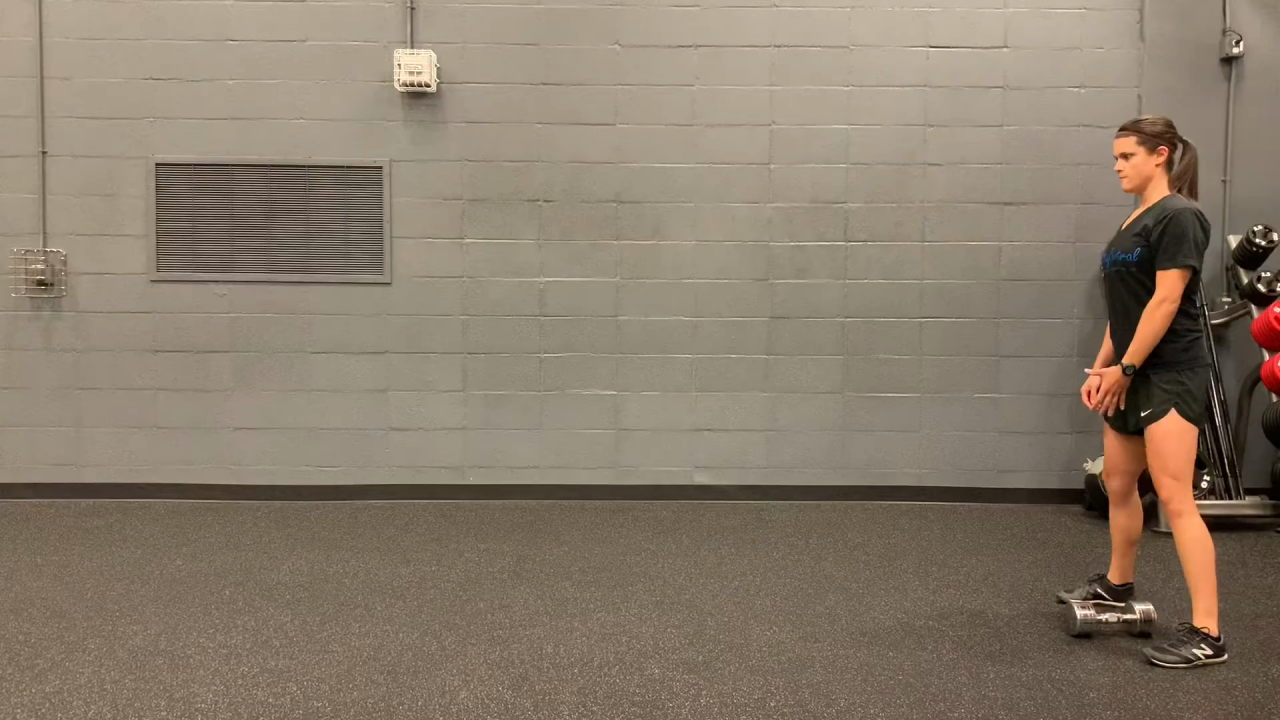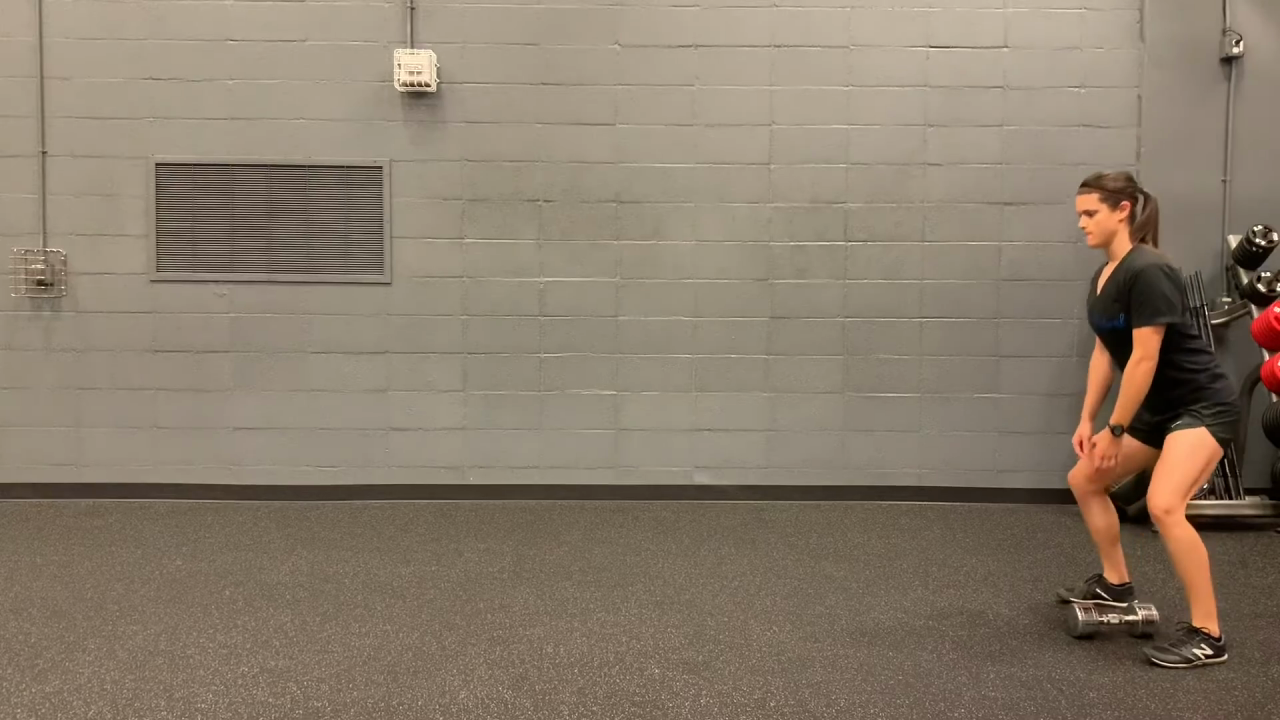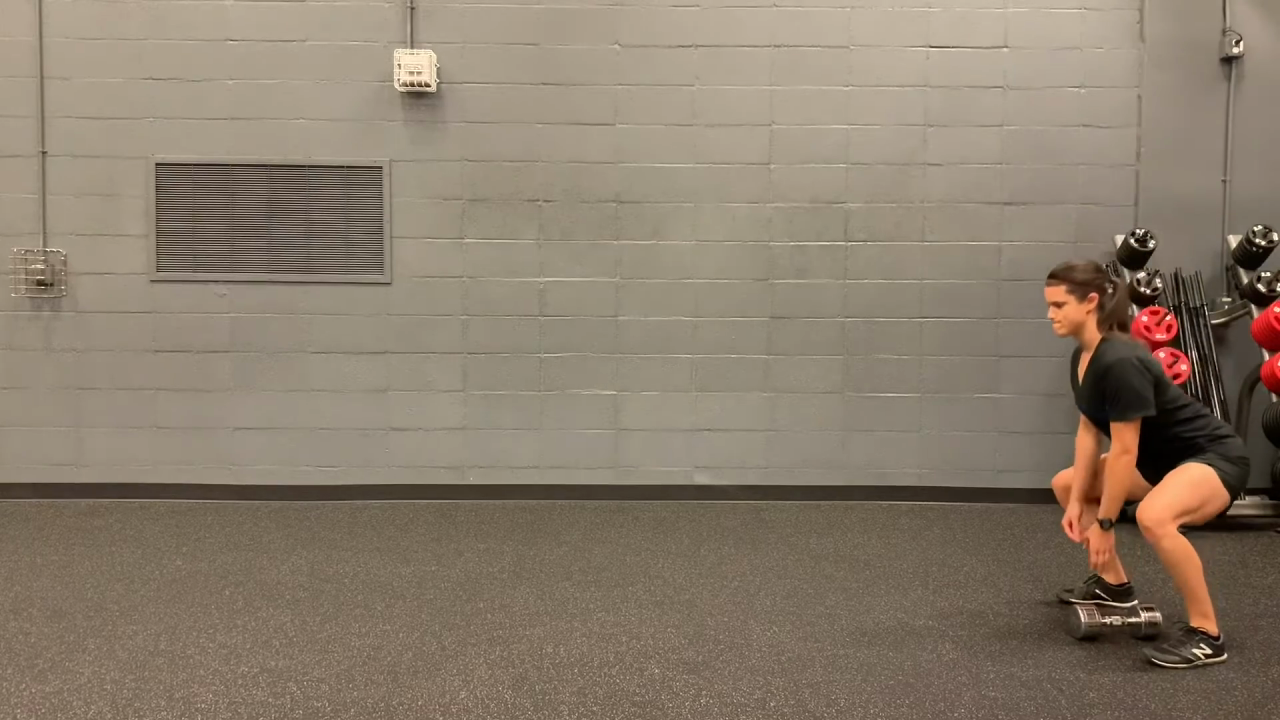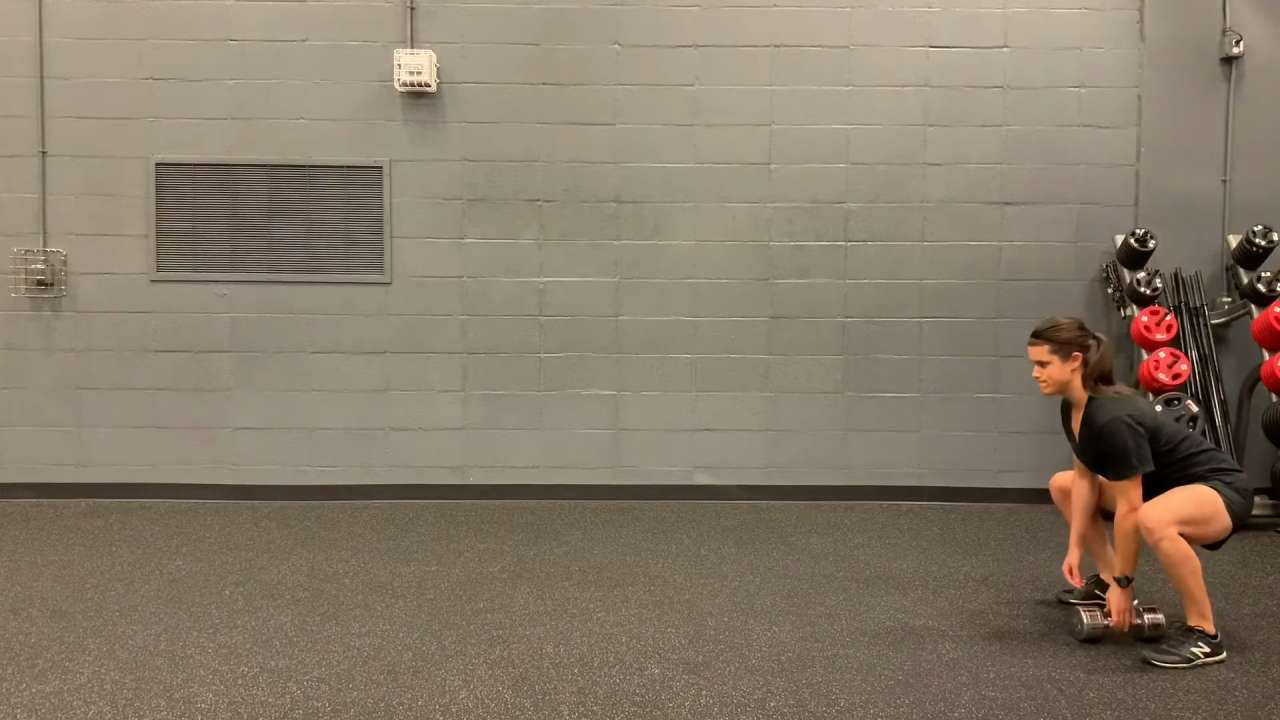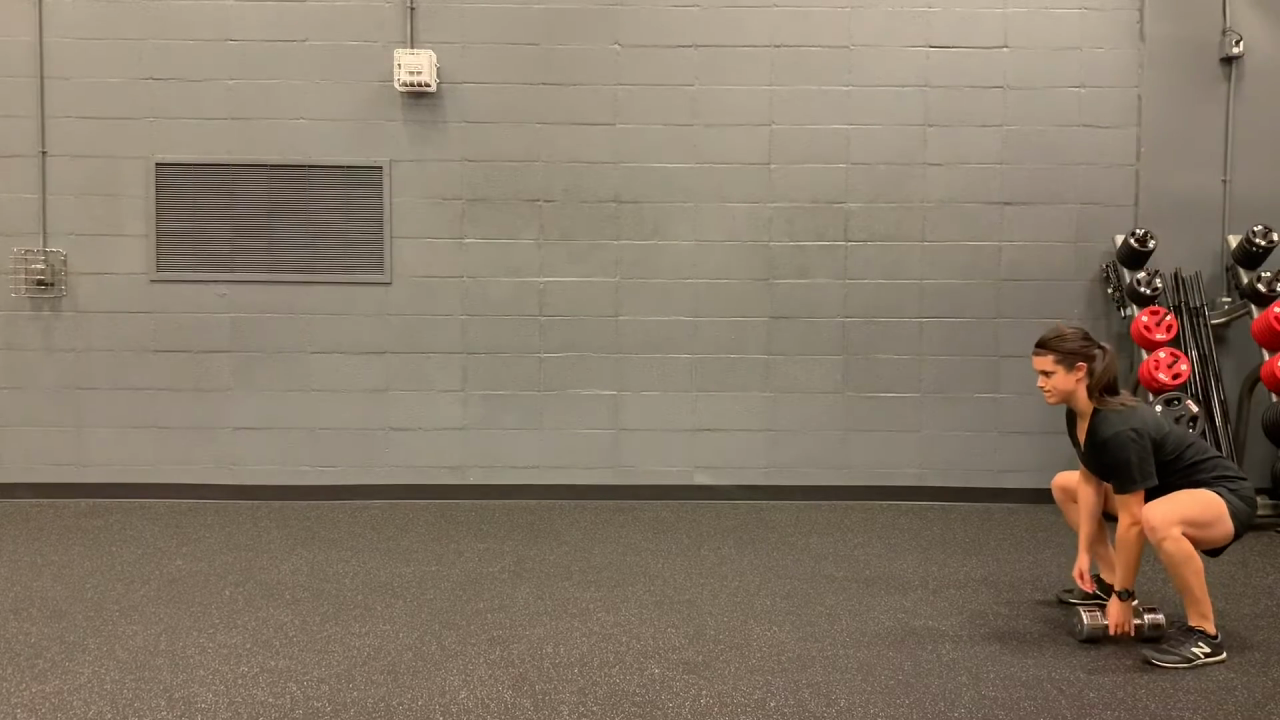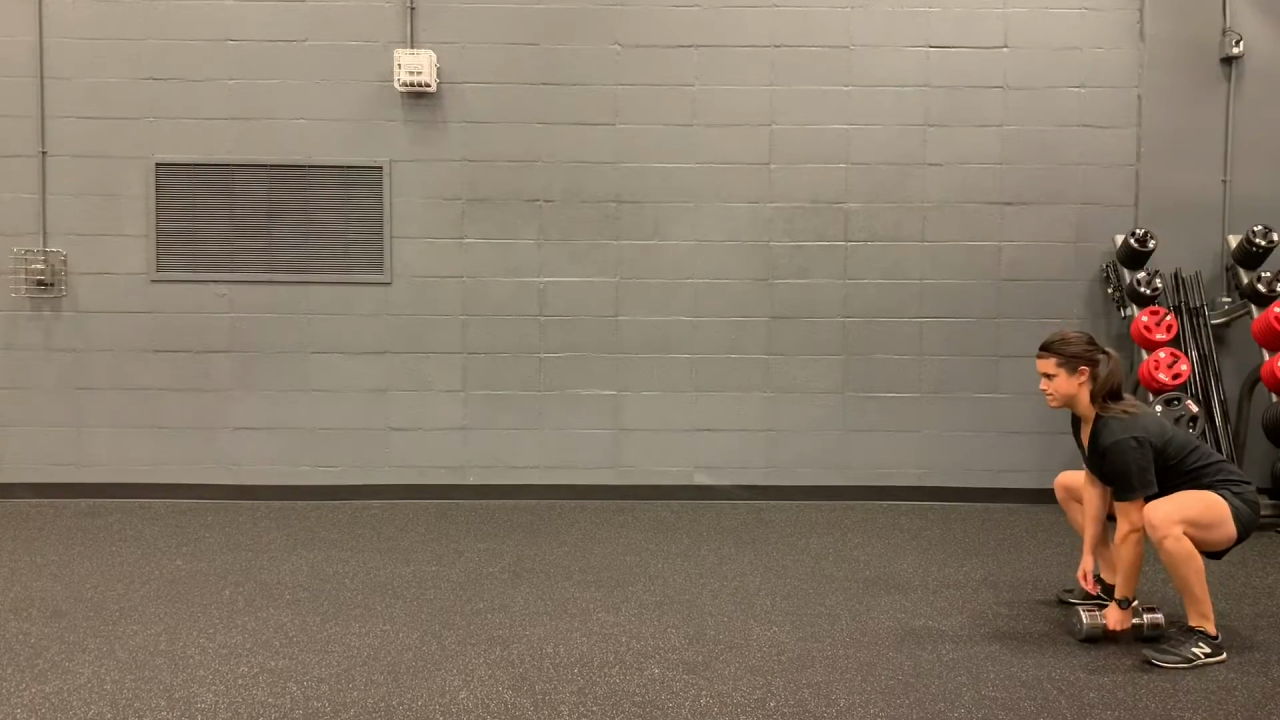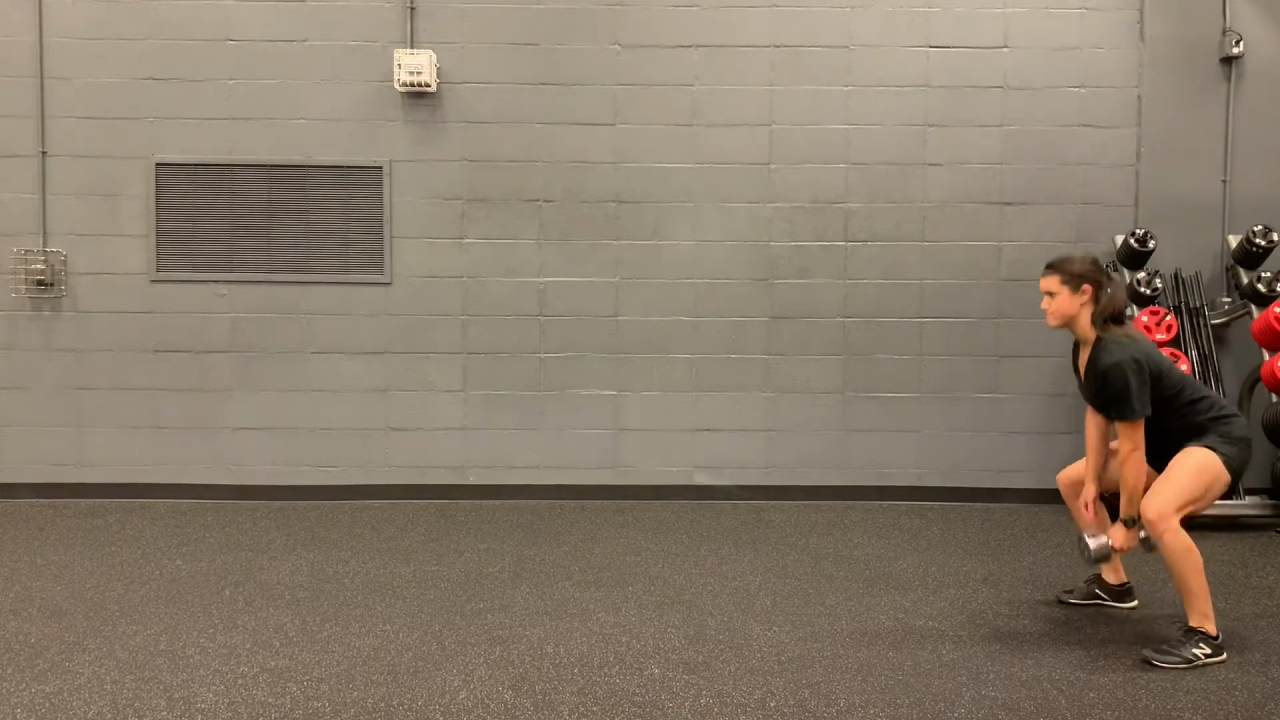
dt=0.5s
person 1, frame 1
left shoulder: (1179, 217)
right shoulder: (1135, 219)
left elbow: (1166, 302)
left wrist: (1123, 369)
right wrist: (1100, 366)
left hip: (1170, 378)
right hip: (1134, 376)
left knee: (1174, 498)
right knee: (1117, 485)
left ankle: (1207, 634)
right ankle: (1117, 586)
person 1, frame 2
left shoulder: (1148, 271)
right shoulder: (1103, 276)
left elbow: (1145, 359)
right elbow: (1104, 351)
left wrist: (1115, 433)
right wrist: (1087, 420)
left hip: (1202, 404)
right hip: (1157, 407)
left knee: (1163, 504)
right knee: (1084, 479)
left ankle: (1207, 634)
right ankle: (1115, 584)
person 1, frame 3
left shoulder: (1121, 362)
right shoulder: (1081, 358)
left elbow: (1124, 453)
right elbow: (1089, 432)
left wrist: (1104, 525)
right wrist: (1077, 502)
left hip: (1215, 457)
right hip: (1162, 458)
left knee: (1153, 516)
right knee: (1065, 484)
left ankle: (1206, 634)
right ankle: (1115, 585)
person 1, frame 4
left shoulder: (1114, 419)
right shoulder: (1073, 408)
left elbow: (1130, 510)
right elbow: (1085, 477)
left wrist: (1123, 585)
right wrist: (1075, 547)
left hip: (1220, 489)
right hip: (1165, 486)
left knee: (1153, 520)
right knee: (1061, 485)
left ankle: (1203, 634)
right ankle: (1105, 583)
person 1, frame 5
left shoulder: (1119, 430)
right shoulder: (1078, 414)
left elbow: (1132, 521)
right elbow: (1091, 481)
left wrist: (1122, 598)
right wrist: (1084, 552)
left hip: (1225, 497)
right hip: (1169, 490)
left knee: (1157, 520)
right knee: (1064, 487)
left ankle: (1204, 634)
right ankle: (1108, 581)
person 1, frame 6
left shoulder: (1121, 436)
right shoulder: (1085, 418)
left elbow: (1130, 528)
right elbow: (1095, 483)
left wrist: (1122, 604)
right wrist: (1089, 553)
left hip: (1228, 502)
right hip: (1174, 492)
left knee: (1158, 518)
right knee: (1066, 485)
left ankle: (1204, 634)
right ankle: (1108, 582)
person 1, frame 7
left shoulder: (1118, 357)
right shoulder: (1083, 347)
left elbow: (1132, 449)
right elbow: (1097, 415)
left wrist: (1126, 523)
right wrist: (1093, 483)
left hip: (1216, 437)
right hip: (1164, 438)
left knee: (1157, 512)
right knee: (1072, 484)
left ankle: (1205, 635)
right ankle: (1114, 583)
